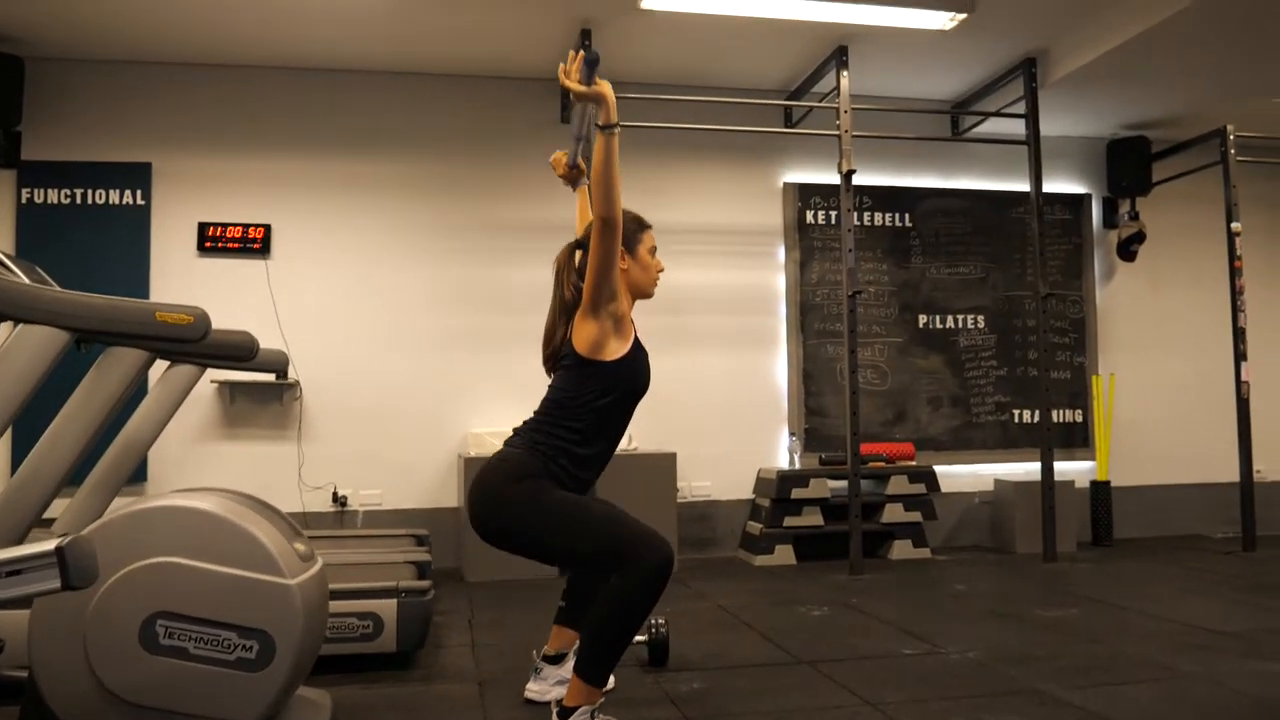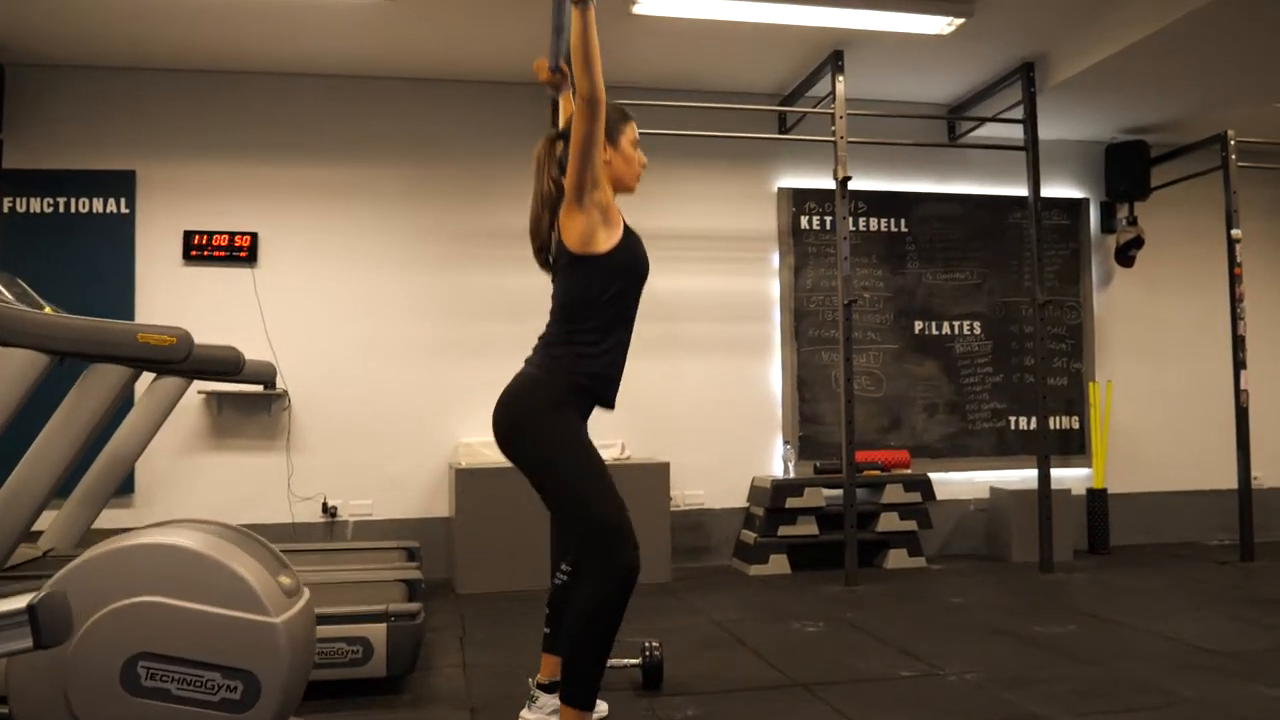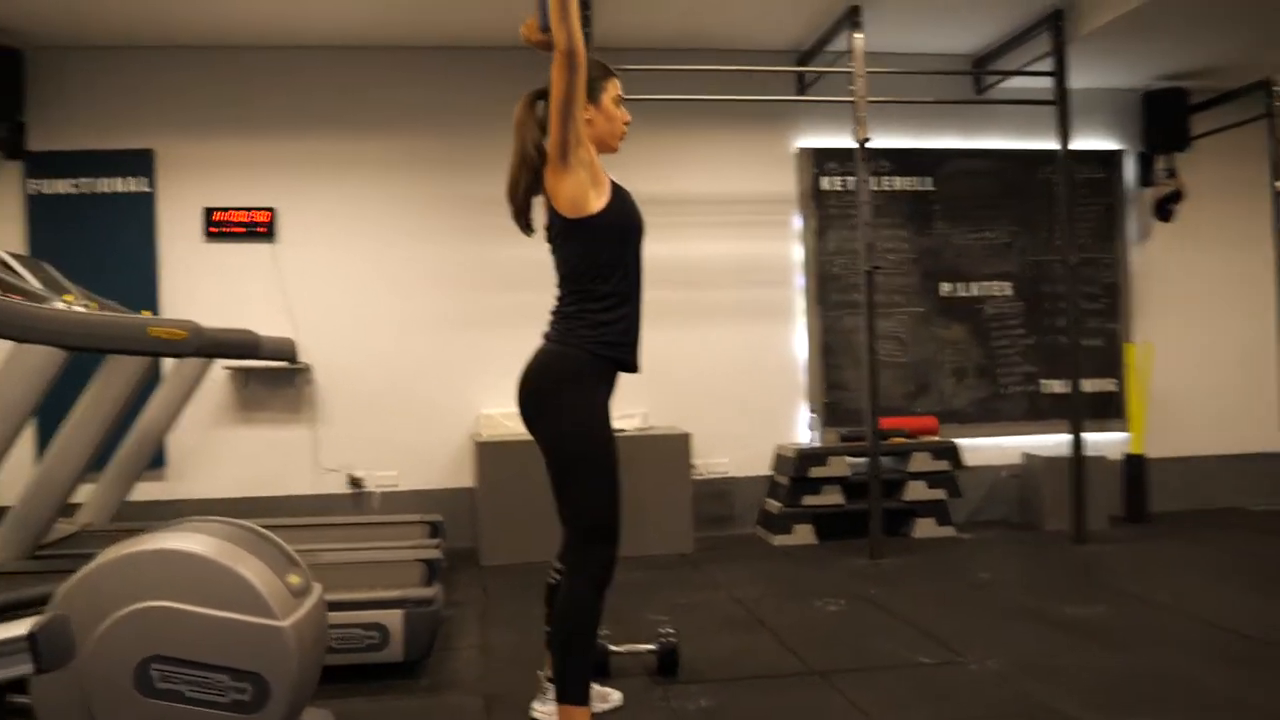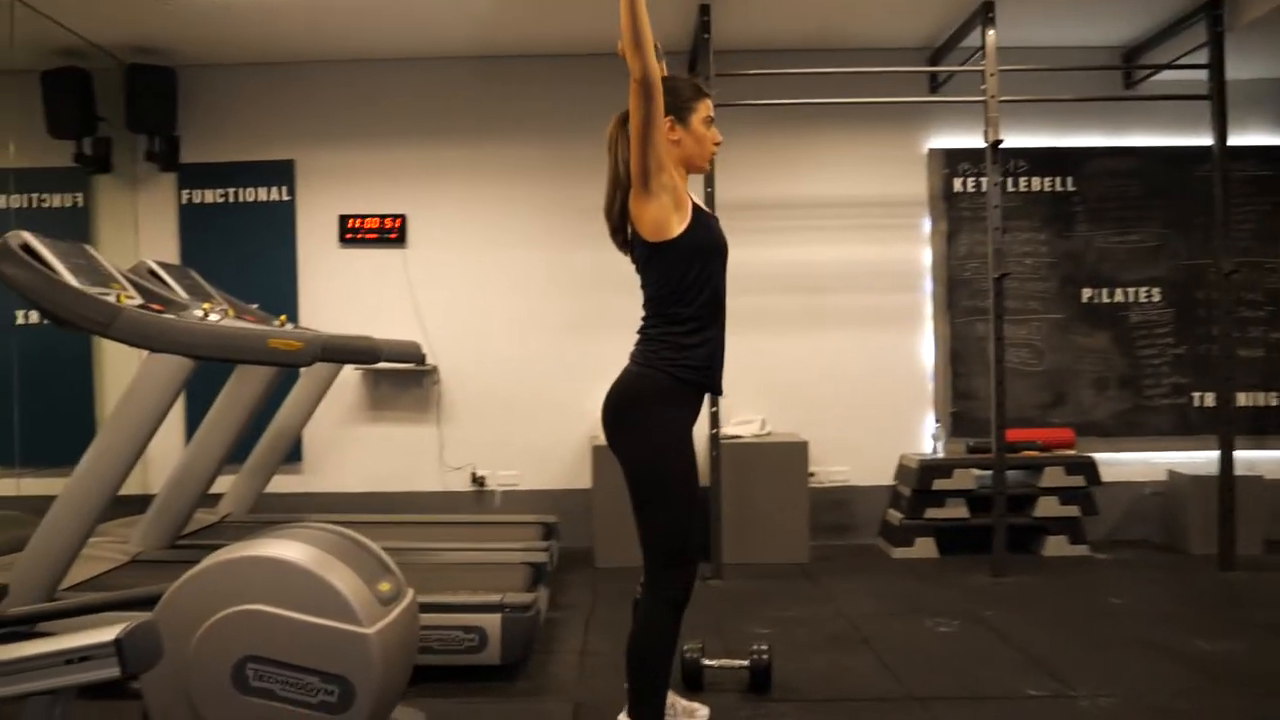
dt=0.4s
person 1, frame 1
left shoulder: (601, 314)
right shoulder: (604, 317)
left elbow: (597, 230)
right elbow: (606, 226)
left wrist: (579, 182)
right wrist: (606, 120)
left hip: (525, 484)
right hip: (514, 491)
left knee: (612, 546)
right knee: (647, 557)
left ankle: (553, 666)
person 1, frame 2
left shoulder: (582, 208)
right shoulder: (591, 206)
left elbow: (583, 118)
right elbow: (593, 99)
left wrist: (556, 89)
left hip: (546, 407)
right hip: (544, 409)
left knee: (586, 551)
right knee: (613, 560)
person 1, frame 3
left shoulder: (578, 171)
right shoulder: (573, 167)
left elbow: (567, 63)
left hip: (573, 378)
right hip: (570, 382)
left knee: (584, 544)
right knee: (593, 551)
person 1, frame 4
left shoulder: (668, 191)
right shoulder: (656, 190)
left elbow: (657, 91)
right elbow: (644, 86)
left hip: (661, 400)
right hip: (654, 403)
left knee: (672, 564)
right knee: (670, 571)
